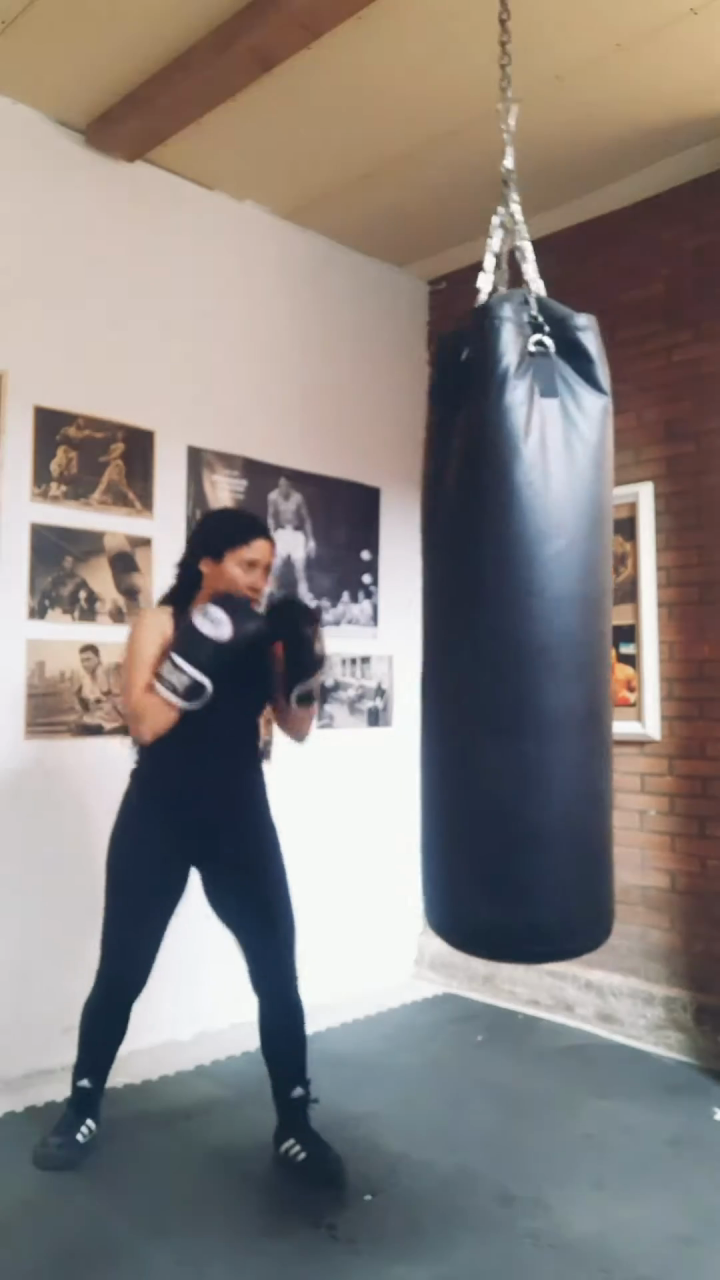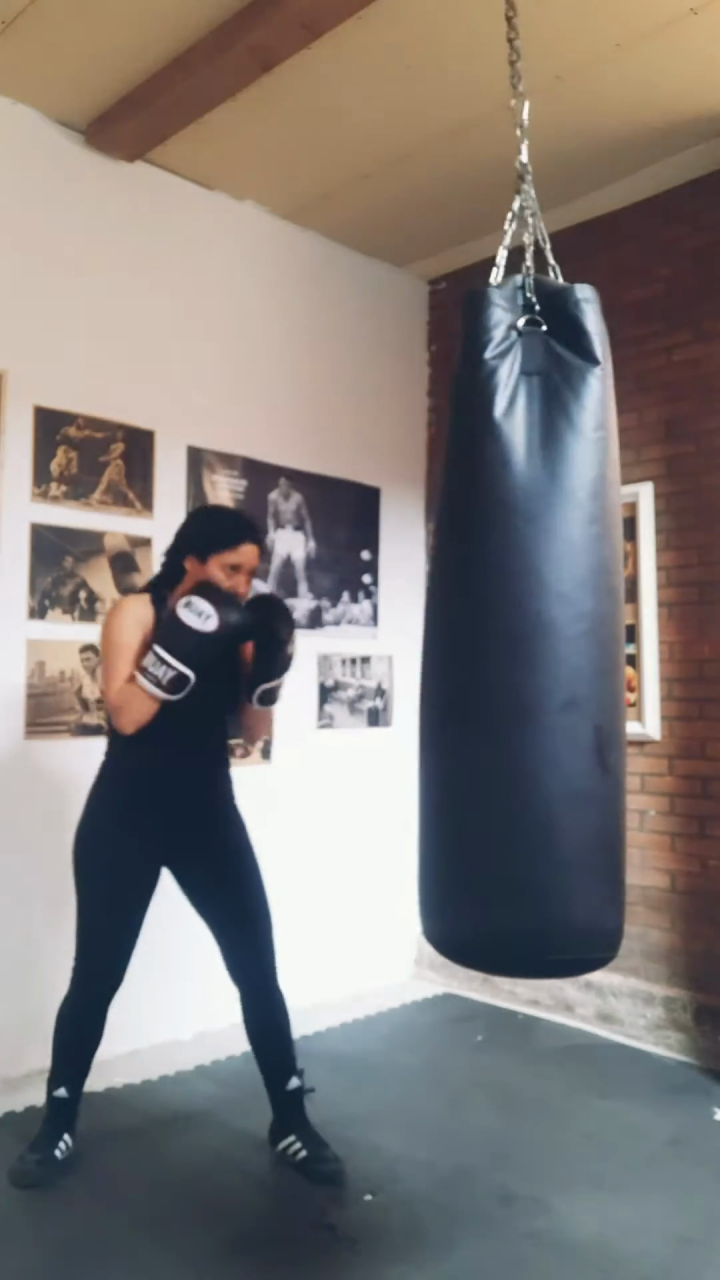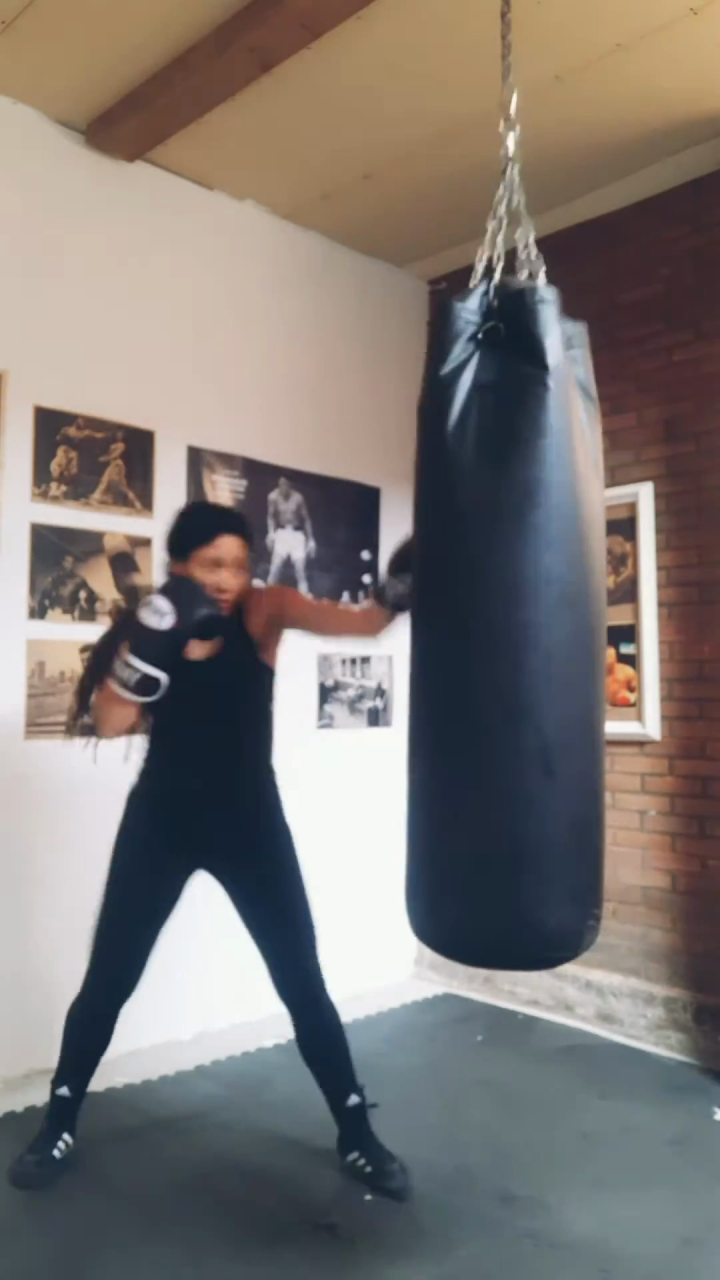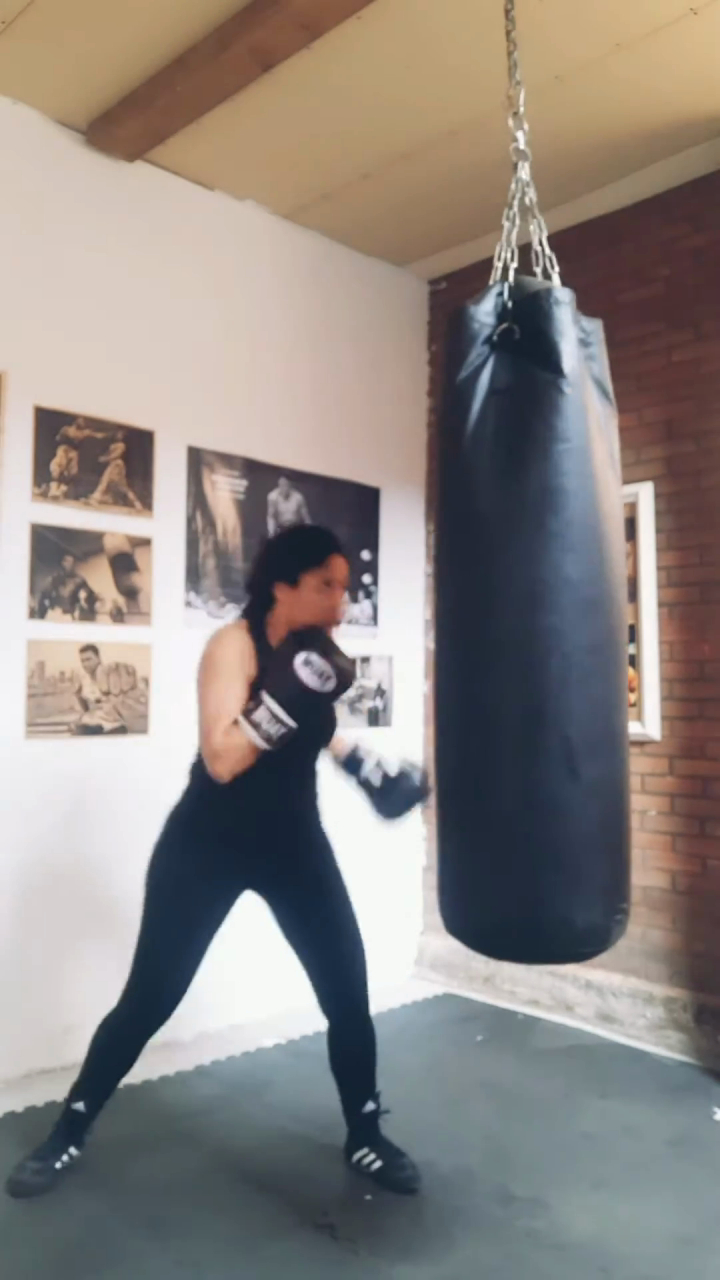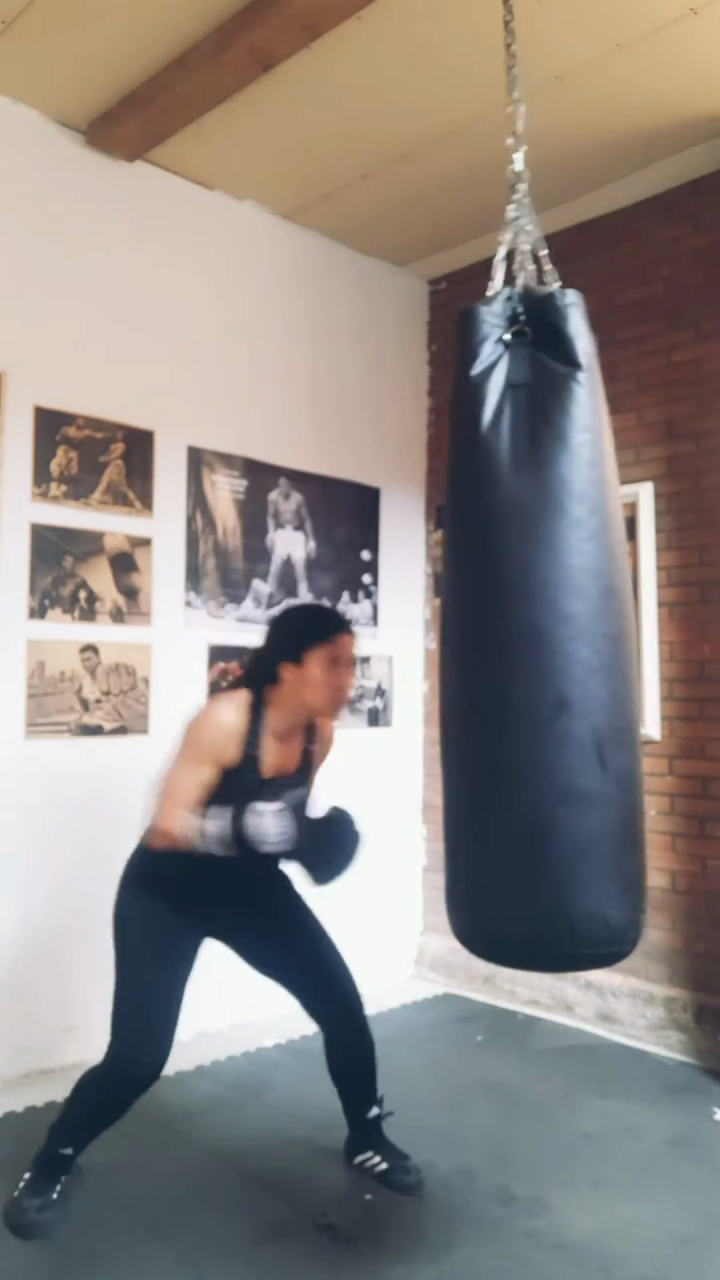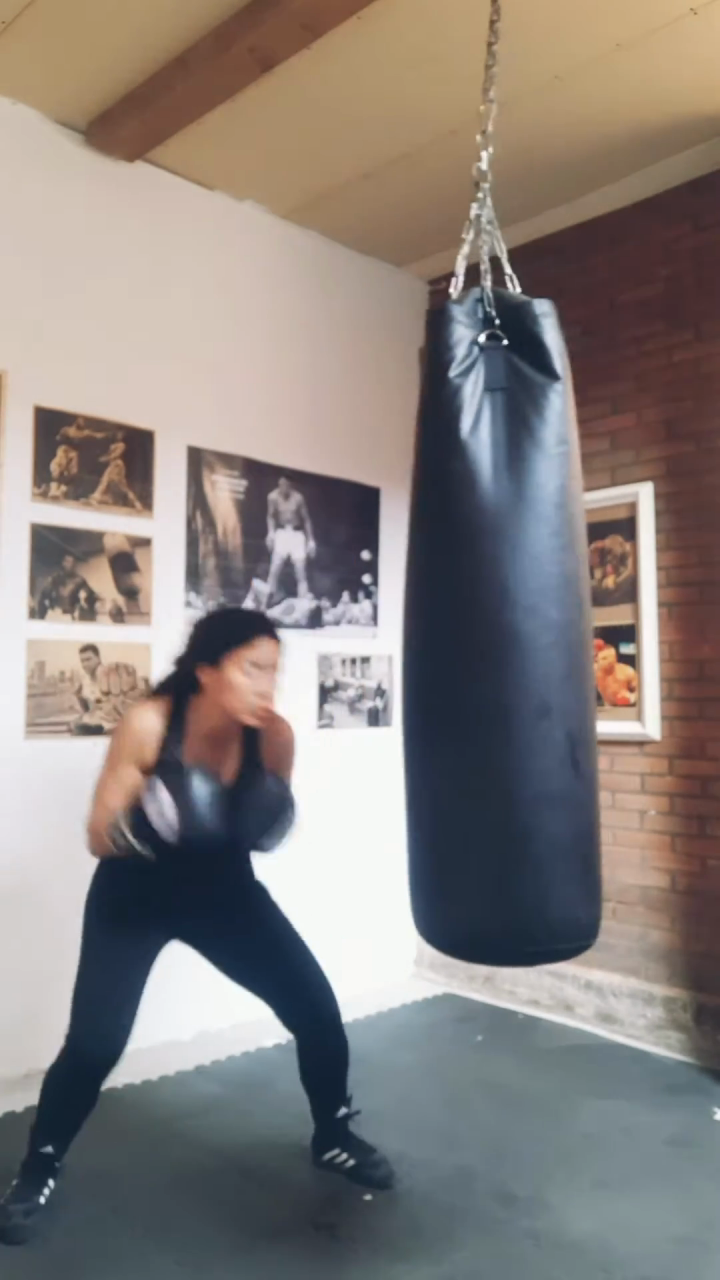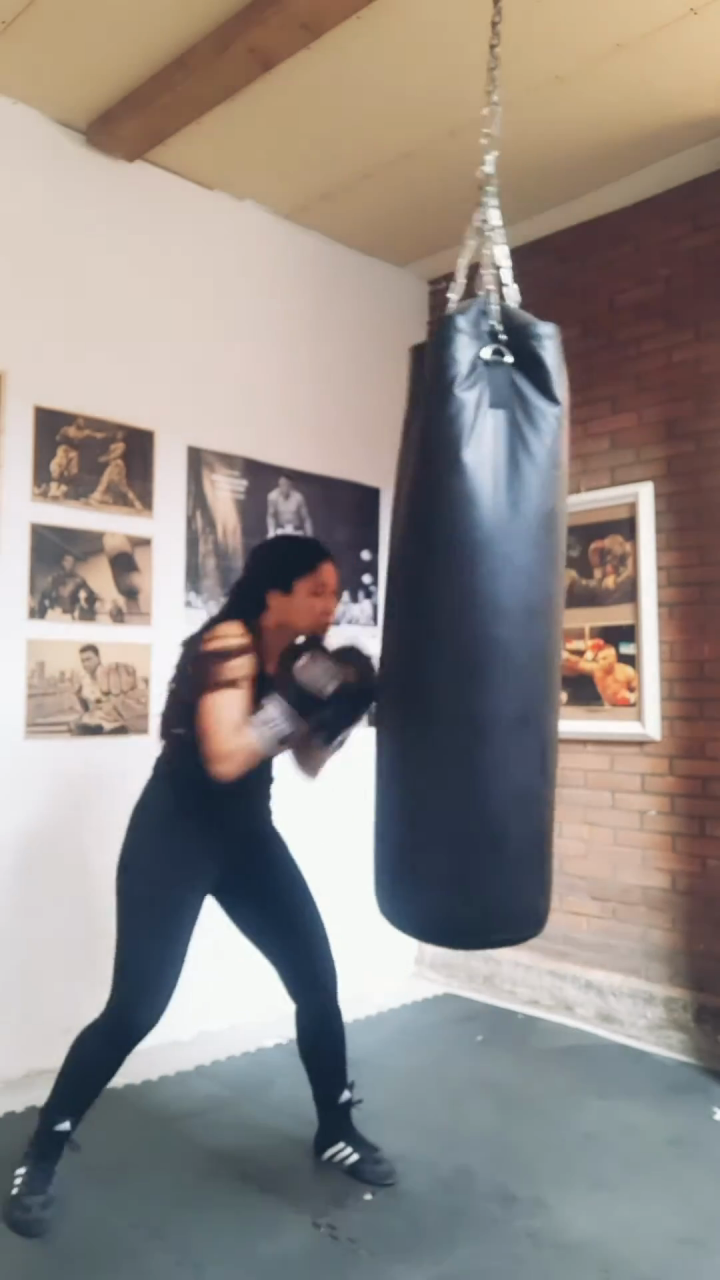
dt=0.5s
person 1, frame 1
left shoulder: (262, 630)
right shoulder: (160, 624)
left elbow: (297, 729)
right elbow: (144, 724)
left wrist: (302, 659)
right wrist: (201, 650)
left hip: (240, 817)
right hip: (158, 819)
left knee: (278, 974)
right knee: (121, 973)
left ankle: (294, 1126)
right ankle: (83, 1109)
person 1, frame 2
left shoulder: (229, 626)
right shoulder: (136, 613)
left elbow: (257, 730)
right elbow: (126, 715)
left wrist: (270, 658)
right wrist: (184, 640)
left hip: (208, 813)
right hip: (126, 816)
left knee: (258, 967)
right knee: (96, 976)
left ankle: (290, 1122)
right ankle: (57, 1127)
person 1, frame 3
left shoulder: (263, 609)
right shoulder: (148, 617)
left elbow: (359, 624)
right elbow: (110, 723)
left wrist: (400, 592)
right wrist: (151, 642)
left hip: (248, 817)
right hip: (161, 818)
left knee: (301, 981)
right knee: (108, 976)
left ankle: (357, 1133)
right ankle: (59, 1126)
person 1, frame 4
left shoulder: (317, 645)
right shoulder: (231, 646)
right elbow: (222, 763)
left wrist: (366, 769)
right wrist: (290, 695)
left hip: (293, 839)
right hip: (204, 839)
left knee: (348, 996)
right knee: (149, 998)
left ankle: (366, 1133)
right ankle: (68, 1136)
person 1, frame 5
left shoulder: (315, 731)
right shoulder: (226, 718)
right elbow: (163, 826)
right wrist: (241, 825)
left hip: (251, 890)
right hip: (166, 897)
left knee: (343, 1008)
right knee: (137, 1060)
left ankle: (366, 1139)
person 1, frame 6
left shoulder: (272, 734)
right shoulder: (150, 725)
right elbow: (99, 839)
right wrist: (147, 826)
left hip: (225, 893)
right hip: (131, 902)
left knee: (318, 1012)
right knee: (95, 1045)
left ankle: (333, 1136)
person 1, frame 7
left shoulder: (295, 656)
right shoulder: (229, 646)
left elbow: (311, 761)
right elbow: (225, 759)
left wrist: (342, 701)
right wrist: (301, 701)
left hip: (247, 835)
right hip: (174, 835)
left knee: (317, 982)
right knee: (136, 1007)
left ankle: (336, 1131)
